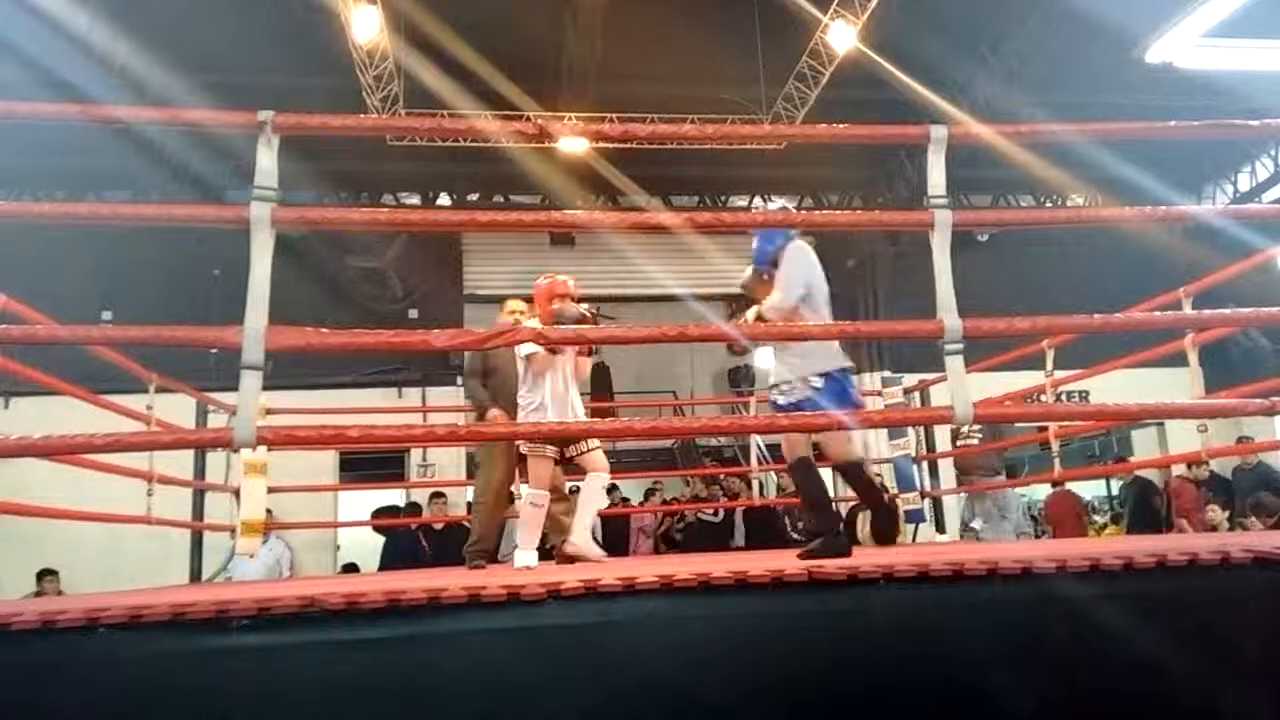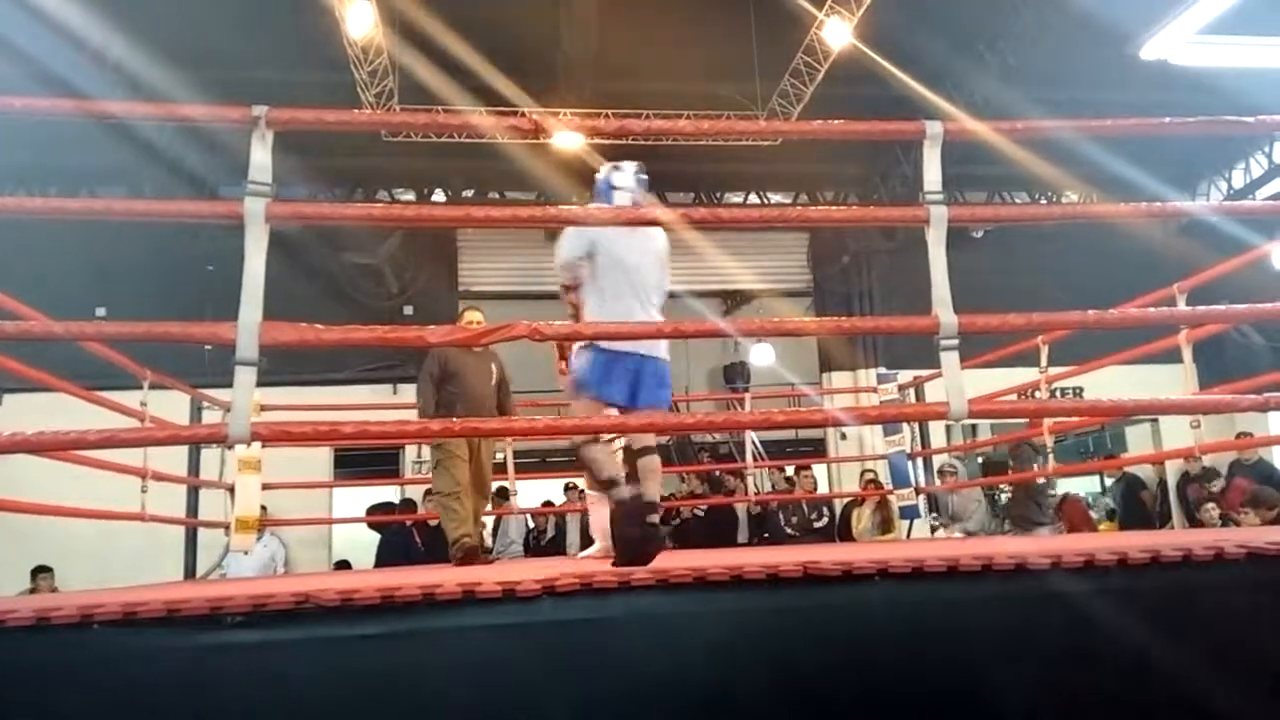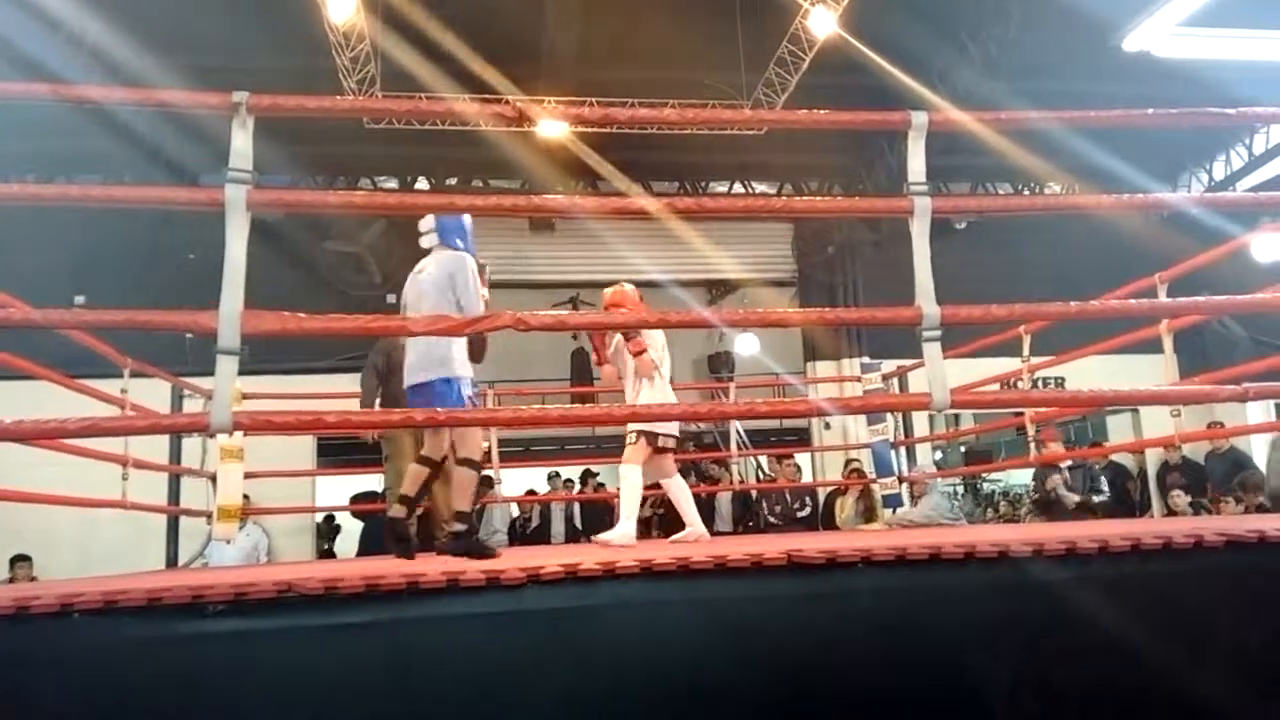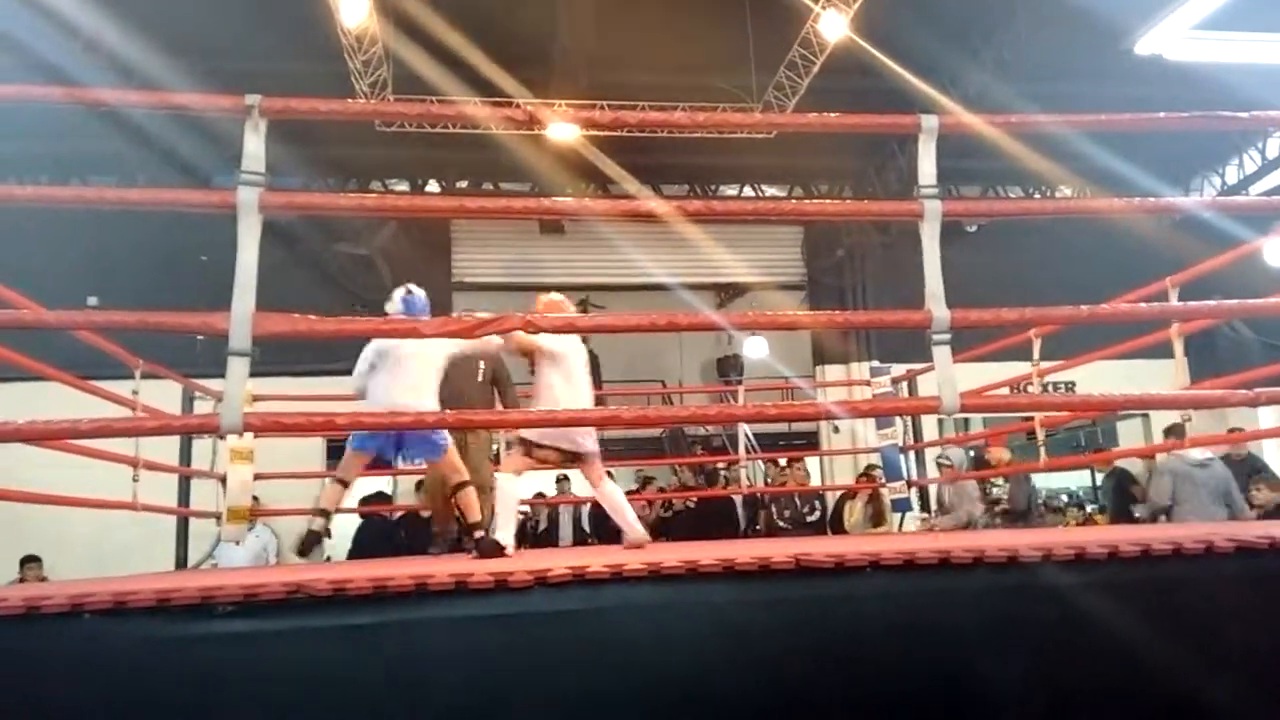
dt=1s
person 1, frame 1
left shoulder: (797, 252)
right shoulder: (777, 269)
left elbow: (781, 308)
right elbow: (769, 310)
left wrist: (755, 311)
left hip: (820, 370)
right hip: (788, 376)
left knee: (838, 452)
right knee: (795, 457)
left ankle: (880, 506)
right ankle: (829, 533)
person 1, frame 2
left shoulder: (590, 222)
right shoulder: (657, 236)
left elbow: (566, 260)
left wrist: (576, 290)
left hip: (608, 339)
right hip: (649, 343)
right knee: (643, 436)
left ankle: (622, 502)
right ankle: (652, 523)
person 1, frame 3
left shoulder: (417, 274)
right shoulder: (460, 264)
right elbow: (475, 315)
right wrist: (482, 292)
left hip: (418, 371)
right hip: (446, 368)
left knee: (434, 450)
right knee: (469, 446)
left ankle: (397, 521)
right ankle: (461, 533)
person 1, frame 4
left shoulder: (382, 342)
right shoulder: (443, 339)
left elbow: (358, 384)
right elbow: (483, 343)
right wrist: (499, 340)
left hip: (380, 415)
right hip: (420, 415)
left knee: (345, 472)
right knee: (457, 475)
left ankle: (315, 530)
right ankle: (481, 539)
person 2, frame 1
right shoulder: (531, 331)
left elbow: (581, 372)
right elbow: (539, 365)
left hip: (572, 416)
right hip: (539, 417)
left knee: (599, 467)
right knee: (539, 482)
left ankle: (579, 537)
right ankle: (525, 550)
person 2, frame 2
left shoulder: (619, 344)
right shoulder: (579, 349)
left elbow: (629, 375)
right elbow: (571, 380)
right wrist: (563, 354)
left hip: (620, 419)
right hip: (594, 418)
left knee: (625, 472)
right knee: (593, 482)
left ankle: (641, 524)
right ankle: (603, 541)
person 2, frame 3
left shoulder: (649, 329)
right shoulder: (618, 339)
left elbow: (648, 368)
right elbow: (609, 378)
left wrist: (631, 337)
right wrist: (599, 347)
left hip: (654, 406)
right hip: (641, 409)
left knee: (631, 461)
right knee: (667, 472)
left ankle: (625, 528)
right ankle: (695, 527)
person 2, frame 4
left shoulder: (552, 337)
right shoulder: (574, 343)
left elbow: (525, 342)
right wrist: (532, 355)
right hip: (580, 422)
left knee: (508, 470)
right knee: (599, 480)
left ankle: (503, 538)
right ankle: (634, 530)
person 3, frame 1
right shoulder: (486, 347)
right elbow: (471, 380)
right wrist: (487, 408)
left knee: (552, 486)
right knee: (491, 491)
right ankle: (479, 552)
person 3, frame 2
left shoulder: (492, 358)
right shoulder: (443, 352)
left elbow: (503, 392)
right elbow: (426, 385)
right wrist: (427, 418)
left hip: (483, 435)
left knee: (479, 491)
right knee: (452, 488)
left ankle: (472, 547)
right ankle: (461, 544)
person 3, frame 3
right shoulder: (389, 344)
right elbow: (370, 377)
right hip: (398, 424)
left knee: (442, 478)
right knee: (400, 481)
left ankle: (446, 534)
person 3, frame 4
left shoulder: (491, 357)
left elbow: (506, 388)
left hip: (479, 431)
left knee: (480, 483)
right knee: (438, 483)
right ankle: (443, 535)
